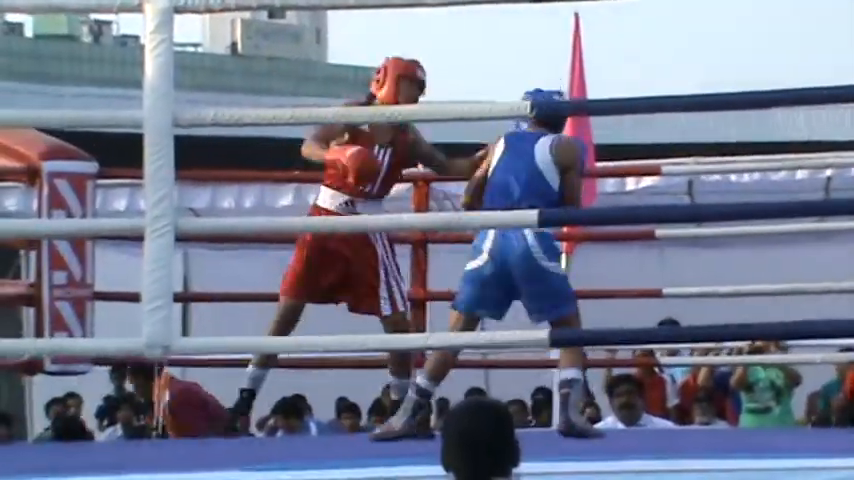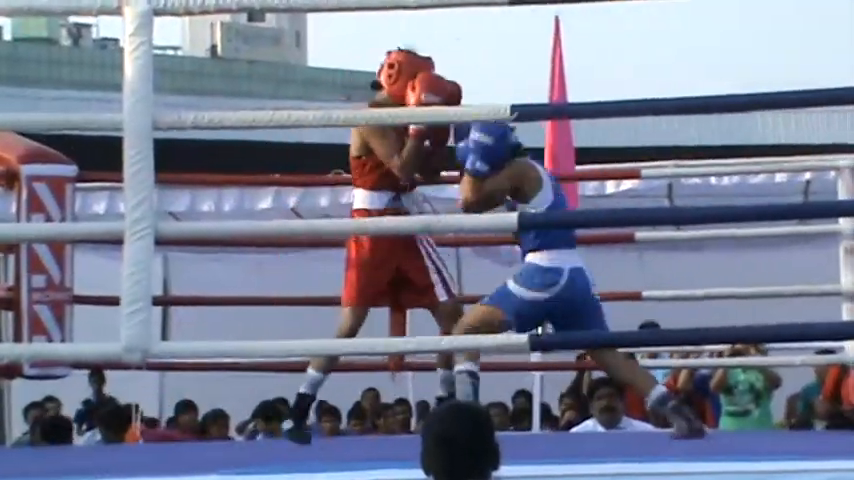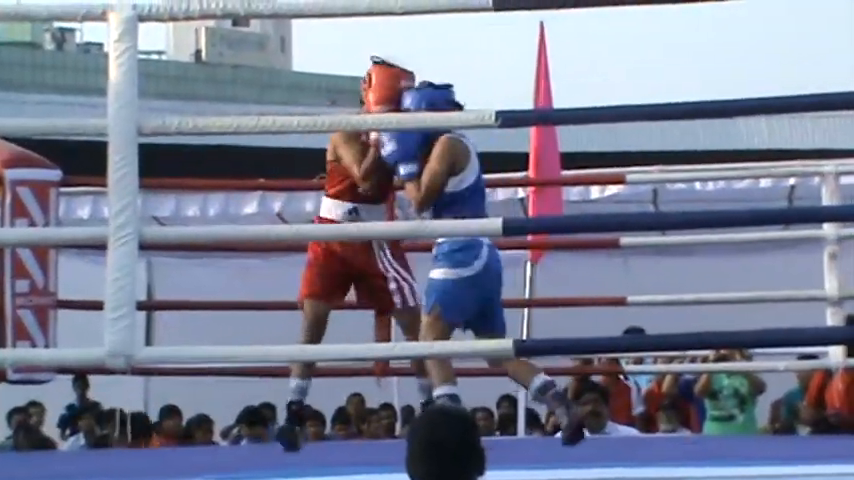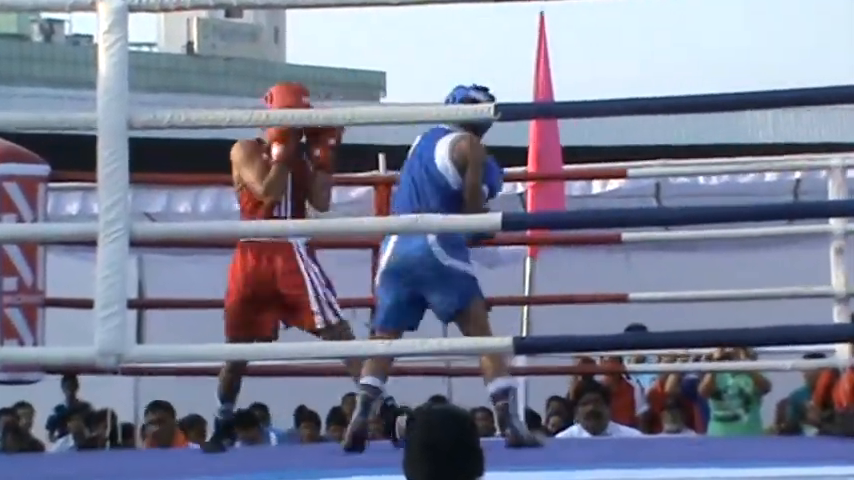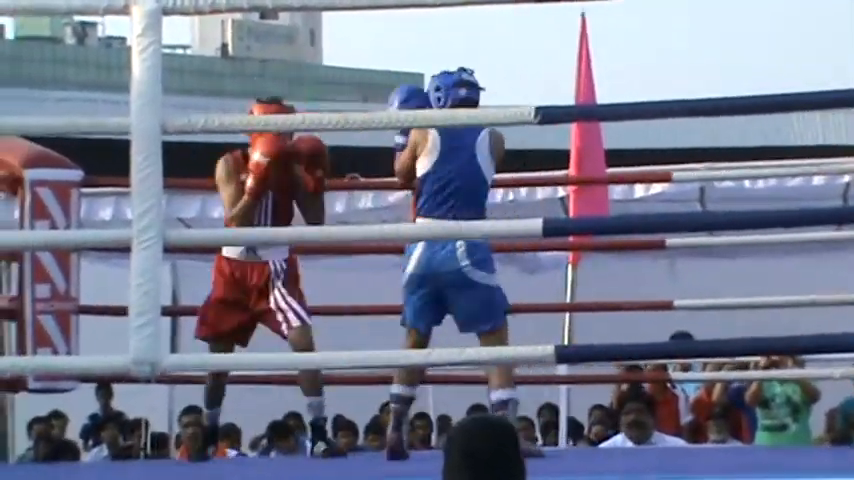
dt=0.4s
person 1, frame 1
left shoulder: (407, 134)
left elbow: (445, 167)
right elbow: (311, 144)
left wrist: (480, 164)
right wrist: (336, 155)
left hip: (367, 232)
left knee: (398, 323)
right knee: (286, 315)
right ankle: (246, 397)
person 1, frame 2
right shoulder: (370, 118)
left elbow: (423, 172)
right elbow: (405, 168)
left wrist: (440, 133)
right wrist: (420, 125)
left knee: (451, 315)
right knee: (352, 322)
right ankle: (301, 408)
person 1, frame 3
right shoulder: (345, 131)
right elbow: (364, 178)
left hip: (373, 237)
right hip: (332, 235)
left knee: (414, 321)
right knee: (313, 325)
right ankle: (294, 415)
person 1, frame 4
left shoulder: (301, 155)
right shoulder: (245, 151)
left elbow: (320, 204)
right elbow: (265, 193)
left wrist: (325, 156)
right wrist: (279, 150)
left hip: (293, 252)
right hip: (253, 254)
left knee: (338, 332)
right knee: (236, 349)
right ankle: (222, 429)
person 1, frame 5
left shoulder: (290, 164)
right shoulder: (229, 165)
left elbow: (315, 221)
right elbow: (235, 219)
left wrist: (316, 179)
right wrist: (257, 178)
left hip: (276, 268)
right hip: (234, 267)
left knee: (303, 342)
right knee: (219, 359)
left ankle: (319, 432)
person 2, frame 1
left shoulder: (502, 144)
right shoulder: (563, 149)
left elbow: (469, 201)
right elbow: (573, 206)
left hip: (491, 246)
right hip: (534, 247)
left knee: (454, 335)
right knee: (569, 329)
left ankle: (408, 415)
right ankle: (571, 414)
person 2, frame 2
left shoulder: (518, 169)
right shoulder: (532, 172)
left elbow: (469, 202)
left wrist: (474, 159)
left hip: (547, 276)
right hip: (575, 277)
left knee: (466, 331)
right knee: (612, 358)
right ankle: (683, 417)
person 2, frame 3
left shoulder: (448, 143)
right shoulder: (462, 146)
left elbow: (421, 200)
left wrist: (402, 163)
left hip: (458, 254)
right hip: (483, 254)
left knee: (432, 344)
right ankle: (562, 409)
person 2, frame 4
left shoulder: (425, 138)
right shoulder: (469, 145)
right elbow: (473, 210)
right wrist: (482, 187)
left hip: (397, 246)
right hip: (439, 245)
left knee: (382, 344)
right knee: (482, 337)
left ankle: (360, 417)
right ankle: (511, 424)
person 2, frame 5
left shoulder: (424, 132)
right shoulder: (493, 139)
left elbow: (403, 174)
left wrist: (408, 132)
left hip: (425, 250)
right hip: (468, 251)
left knee: (415, 344)
right knee: (496, 345)
left ankle: (395, 433)
